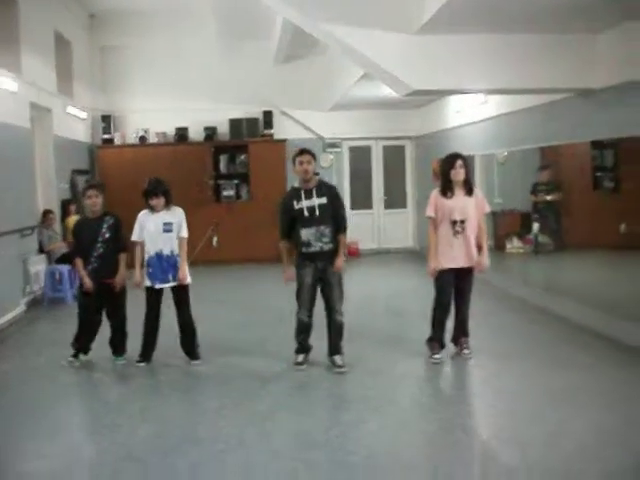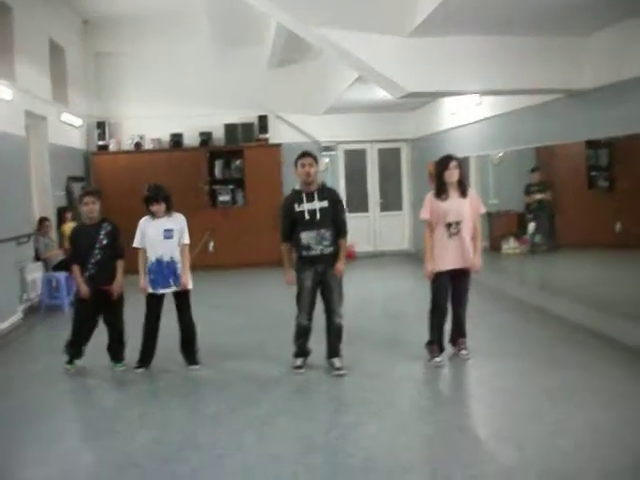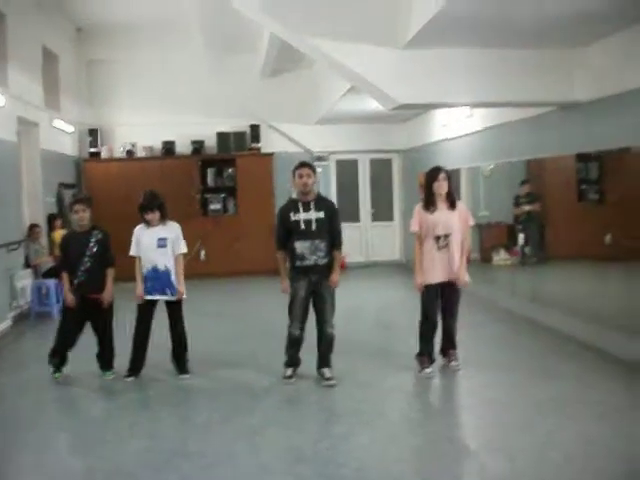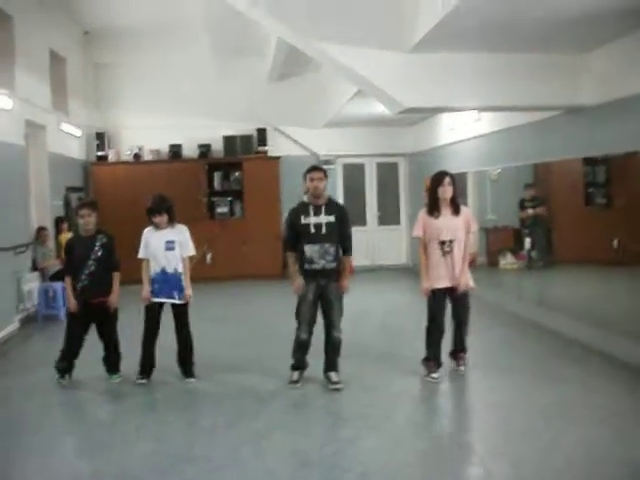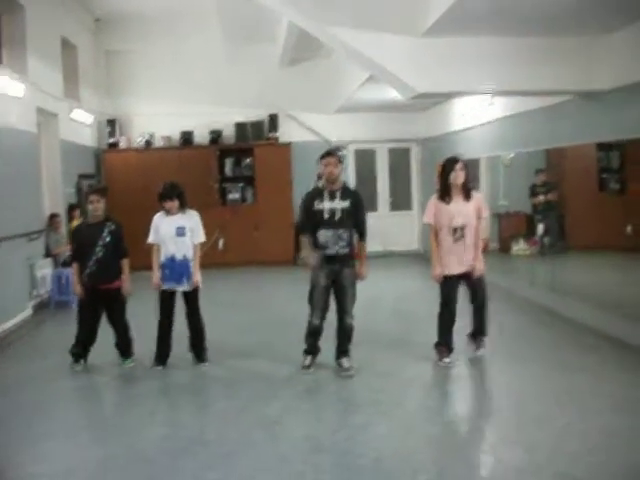
dt=0.1s
person 1, frame 1
left shoulder: (330, 192)
right shoulder: (290, 198)
left elbow: (341, 226)
right elbow: (285, 235)
left wrist: (341, 255)
right wrist: (287, 266)
left hip: (330, 261)
right hip: (305, 262)
left knee: (335, 310)
right knee: (304, 310)
left ankle: (335, 353)
right ankle: (302, 350)
person 1, frame 2
left shoulder: (331, 195)
right shoulder: (291, 201)
left elbow: (341, 231)
right elbow: (286, 238)
left wrist: (341, 259)
right wrist: (288, 268)
left hip: (330, 264)
right hip: (306, 266)
left knee: (334, 312)
right knee: (304, 314)
left ankle: (334, 355)
right ankle: (301, 354)
person 1, frame 3
left shoulder: (327, 206)
right shoulder: (286, 210)
left elbow: (336, 242)
right elbow: (281, 246)
left wrist: (336, 271)
right wrist: (284, 277)
left hip: (324, 274)
right hip: (299, 276)
left knee: (326, 323)
right knee: (296, 323)
left ankle: (324, 366)
right ankle: (291, 363)
person 1, frame 4
left shoulder: (338, 211)
right shoulder: (297, 213)
left elbow: (346, 247)
right elbow: (290, 248)
left wrist: (346, 276)
right wrist: (295, 276)
left hip: (333, 278)
right hip: (308, 279)
left knee: (334, 327)
right knee: (304, 327)
left ankle: (331, 370)
right ankle: (298, 367)
person 1, frame 5
left shoulder: (352, 197)
right shoulder: (311, 198)
left elbow: (361, 232)
right elbow: (304, 230)
left wrist: (362, 263)
right wrist: (307, 251)
left hip: (346, 264)
right hip: (321, 264)
left knee: (346, 313)
right knee: (317, 312)
left ankle: (343, 355)
right ankle: (311, 352)
person 2, frame 1
left shoulder: (475, 194)
right shoulder: (438, 195)
left elbow: (481, 226)
right elbow: (432, 228)
left wrist: (484, 253)
right wrist: (432, 258)
left hip: (468, 257)
right hip: (445, 258)
left knee: (463, 301)
right knee: (443, 301)
left ankle: (461, 338)
right ankle: (436, 342)
person 2, frame 2
left shoulder: (470, 195)
right shoulder: (432, 198)
left elbow: (476, 227)
right elbow: (428, 231)
left wrist: (477, 254)
right wrist: (428, 260)
left hip: (464, 259)
right hip: (441, 260)
left knee: (460, 302)
right knee: (439, 303)
left ankle: (459, 339)
right ankle: (435, 345)
person 2, frame 3
left shoulder: (459, 208)
right shoulder: (421, 210)
left elbow: (465, 240)
right elbow: (418, 243)
left wrist: (462, 267)
right wrist: (418, 273)
left hip: (453, 272)
right hip: (430, 273)
left knee: (450, 314)
right knee: (429, 316)
left ankle: (449, 350)
right ankle: (425, 357)
person 2, frame 4
left shoulder: (463, 212)
right shoulder: (425, 215)
left elbow: (468, 245)
right elbow: (422, 249)
left wrist: (464, 273)
right wrist: (424, 278)
left hip: (457, 276)
right hip: (436, 278)
left knee: (462, 317)
right knee: (436, 321)
left ankle: (459, 353)
right ankle: (432, 361)
person 2, frame 5
left shoulder: (475, 198)
right shoulder: (437, 201)
left elbow: (480, 230)
right elbow: (433, 235)
left wrist: (479, 258)
right wrist: (436, 264)
left hip: (471, 261)
right hip: (448, 263)
left knee: (480, 300)
right knee: (448, 307)
left ankle: (478, 336)
right ankle: (444, 347)
person 3, frame 1
left shoulder: (177, 213)
right shoulder: (143, 217)
left elbow: (183, 242)
right elbow: (139, 246)
left wrist: (183, 267)
right wrist: (137, 271)
left hip: (176, 271)
right hip: (152, 273)
left knee: (184, 312)
right knee: (151, 314)
left ankle: (192, 351)
right ankle: (146, 353)
person 3, frame 2
left shoulder: (178, 219)
right shoulder: (144, 223)
left elbow: (184, 248)
right elbow: (141, 252)
left wrist: (185, 274)
right wrist: (142, 277)
left hip: (177, 276)
right hip: (154, 278)
left knee: (185, 317)
right knee: (151, 319)
left ankle: (191, 355)
right ankle: (144, 359)
person 3, frame 3
left shoulder: (173, 228)
right shoulder: (139, 231)
left elbow: (179, 257)
right elbow: (138, 260)
left wrist: (181, 283)
right wrist: (139, 285)
left hip: (171, 285)
right hip: (148, 287)
left knee: (177, 326)
right knee: (141, 327)
left ankle: (181, 364)
right ankle: (134, 368)
person 3, frame 4
left shoulder: (181, 231)
right shoulder: (148, 233)
left elbow: (186, 260)
right elbow: (145, 262)
left wrist: (188, 286)
right wrist: (145, 287)
left hip: (178, 288)
right hip: (156, 289)
left knee: (183, 329)
right knee: (150, 329)
left ankle: (187, 368)
right ankle: (145, 370)
person 3, frame 5
left shoulder: (192, 217)
right shoulder: (158, 219)
left elbow: (197, 246)
right elbow: (156, 248)
left wrist: (196, 272)
right wrist: (155, 273)
left hip: (188, 275)
right hip: (166, 276)
left knee: (193, 314)
right knee: (165, 316)
left ankle: (199, 352)
right ankle: (161, 356)
person 4, frame 1
left shoulder: (113, 221)
right shoulder: (80, 225)
left elbow: (122, 250)
right elbow: (77, 255)
left wrist: (122, 273)
right wrist: (84, 277)
left hip: (113, 279)
right hip: (91, 280)
left knee: (117, 317)
right knee: (88, 317)
left ankle: (119, 351)
right ankle: (79, 350)
person 4, frame 2
left shoulder: (110, 227)
right shoulder: (77, 232)
left elbow: (119, 256)
right elbow: (74, 262)
left wrist: (119, 280)
right wrist: (80, 284)
left hip: (110, 285)
right hip: (88, 286)
left knee: (115, 324)
right knee: (82, 323)
left ankle: (117, 357)
right ankle: (72, 356)
person 4, frame 3
left shoulder: (101, 235)
right shoulder: (67, 239)
left elbow: (110, 265)
right elbow: (64, 269)
left wrist: (108, 289)
right wrist: (67, 292)
left hip: (99, 294)
right hip: (76, 295)
left knee: (104, 332)
right knee: (67, 331)
left ankle: (106, 366)
right ankle: (57, 364)
person 4, frame 4
left shoulder: (106, 239)
right shoulder: (72, 243)
left elbow: (115, 269)
right elbow: (68, 273)
left wrist: (115, 293)
right wrist: (70, 297)
left hip: (104, 298)
right hip: (80, 299)
left knee: (109, 336)
right knee: (73, 336)
left ankle: (113, 369)
right ankle: (64, 370)
person 4, frame 5
left shoulder: (114, 226)
right shoulder: (80, 230)
left elbow: (123, 255)
right elbow: (75, 259)
left wrist: (126, 279)
right wrist: (76, 282)
left hip: (112, 284)
right hip: (88, 285)
left knee: (119, 321)
right knee: (86, 322)
left ankle: (126, 354)
right ankle: (79, 356)
